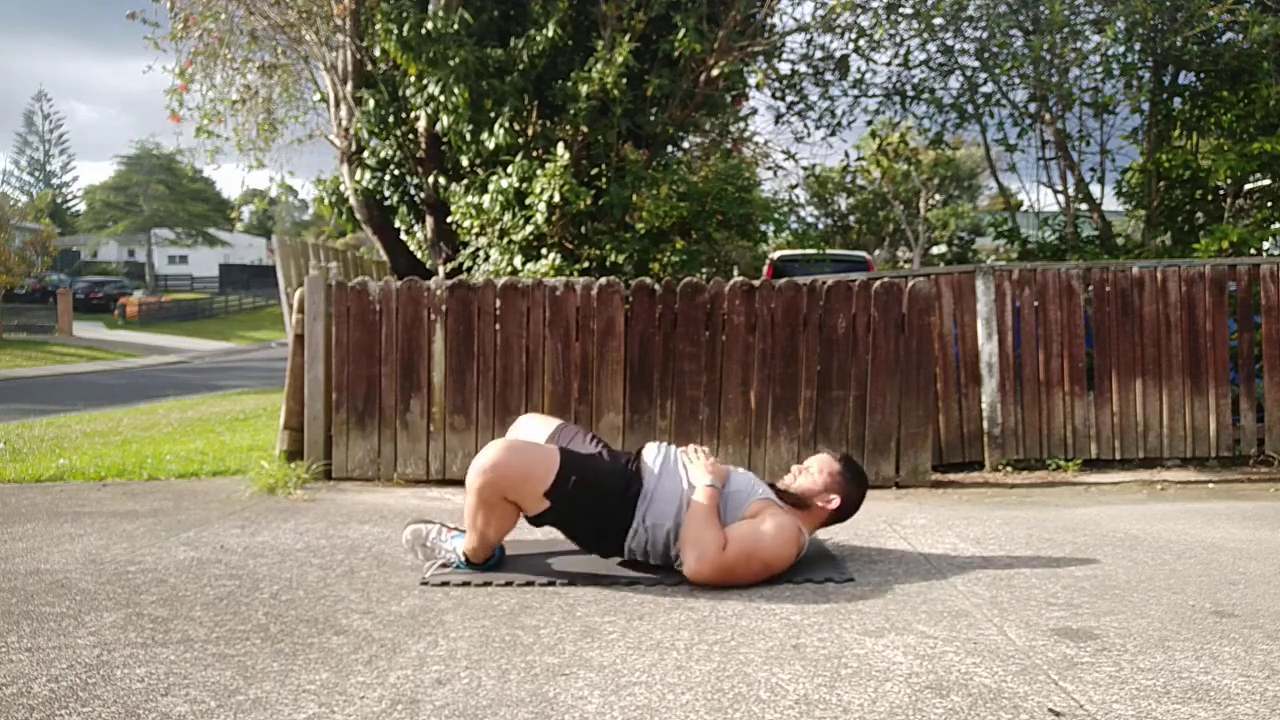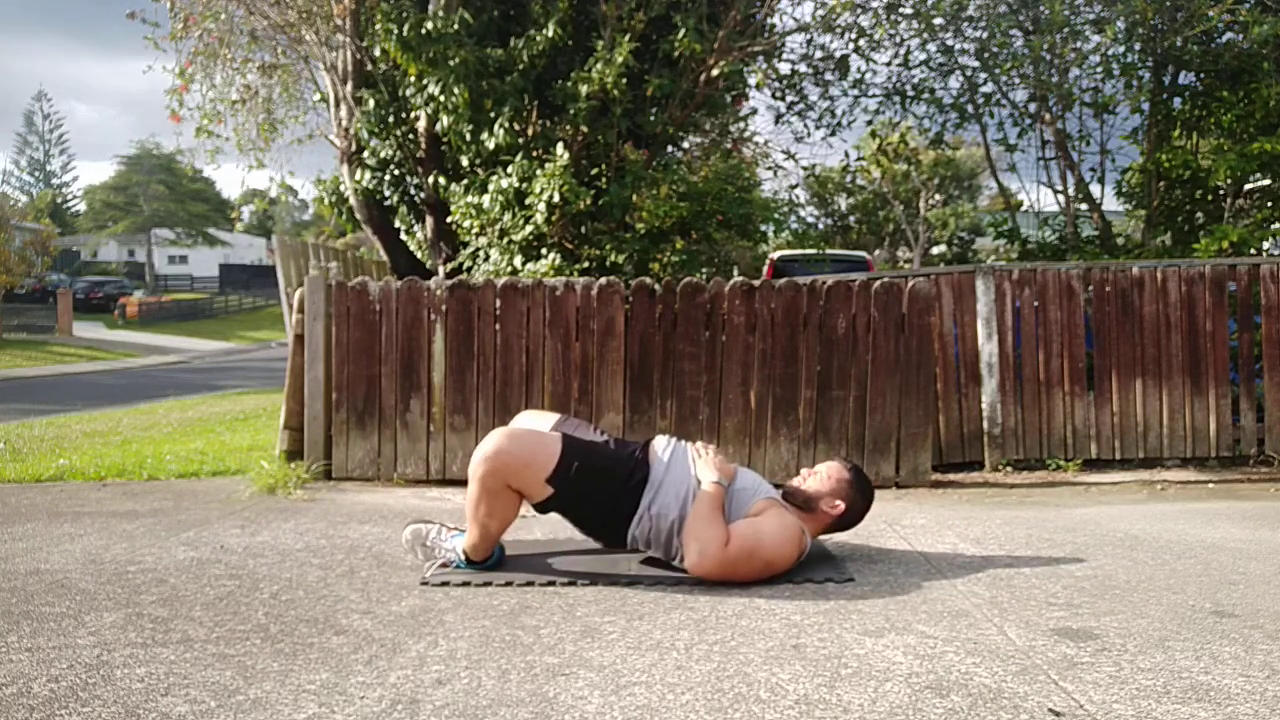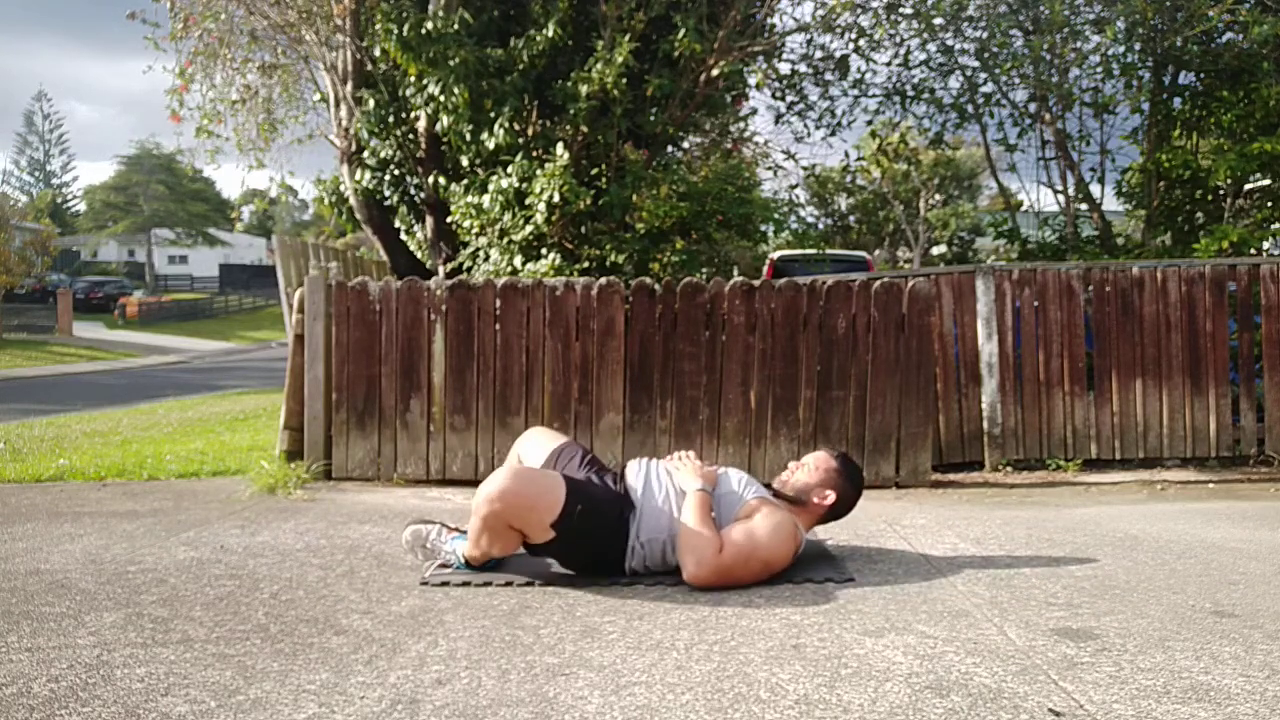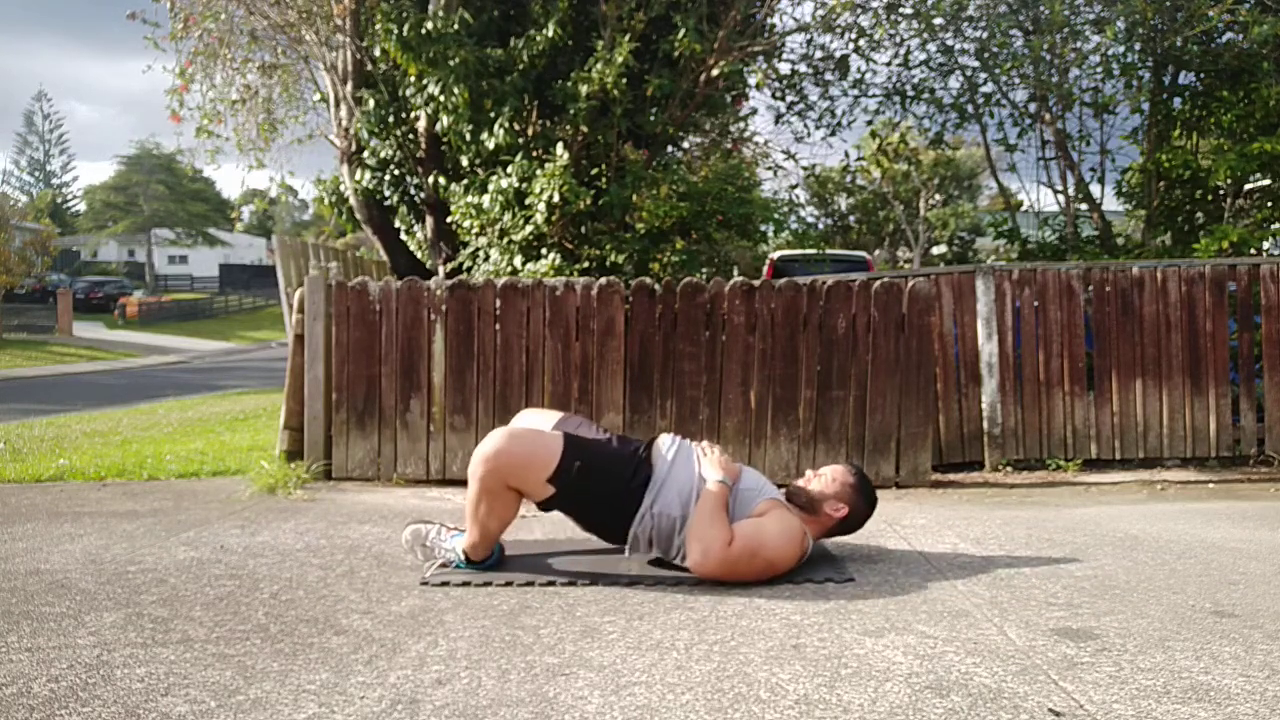
dt=0.4s
person 1, frame 1
left shoulder: (783, 534)
right shoulder: (772, 504)
left elbow: (701, 564)
left wrist: (706, 485)
right wrist: (707, 474)
left hip: (620, 510)
right hip: (628, 472)
left knee: (497, 461)
right knee: (529, 428)
left ankle: (472, 553)
right ankle: (483, 530)
person 1, frame 2
left shoulder: (786, 534)
right shoulder: (775, 507)
left elbow: (702, 559)
left wrist: (713, 481)
right wrist: (716, 475)
left hip: (624, 497)
right hip: (635, 464)
left knee: (499, 451)
right knee: (527, 425)
left ankle: (472, 552)
right ankle: (480, 532)
person 1, frame 3
left shoulder: (779, 532)
right shoulder: (767, 503)
left elbow: (700, 567)
left wrist: (697, 486)
right wrist: (698, 476)
left hip: (612, 534)
right hip: (619, 488)
left knee: (505, 490)
right knee: (533, 440)
left ankle: (470, 553)
right ankle: (484, 536)
person 1, frame 4
left shoulder: (787, 536)
right shoulder: (778, 506)
left elbow: (705, 558)
left wrist: (718, 480)
right wrist: (719, 474)
left hip: (626, 495)
right hip: (637, 461)
left knee: (500, 449)
right knee: (529, 424)
left ankle: (472, 551)
right ankle: (482, 528)
